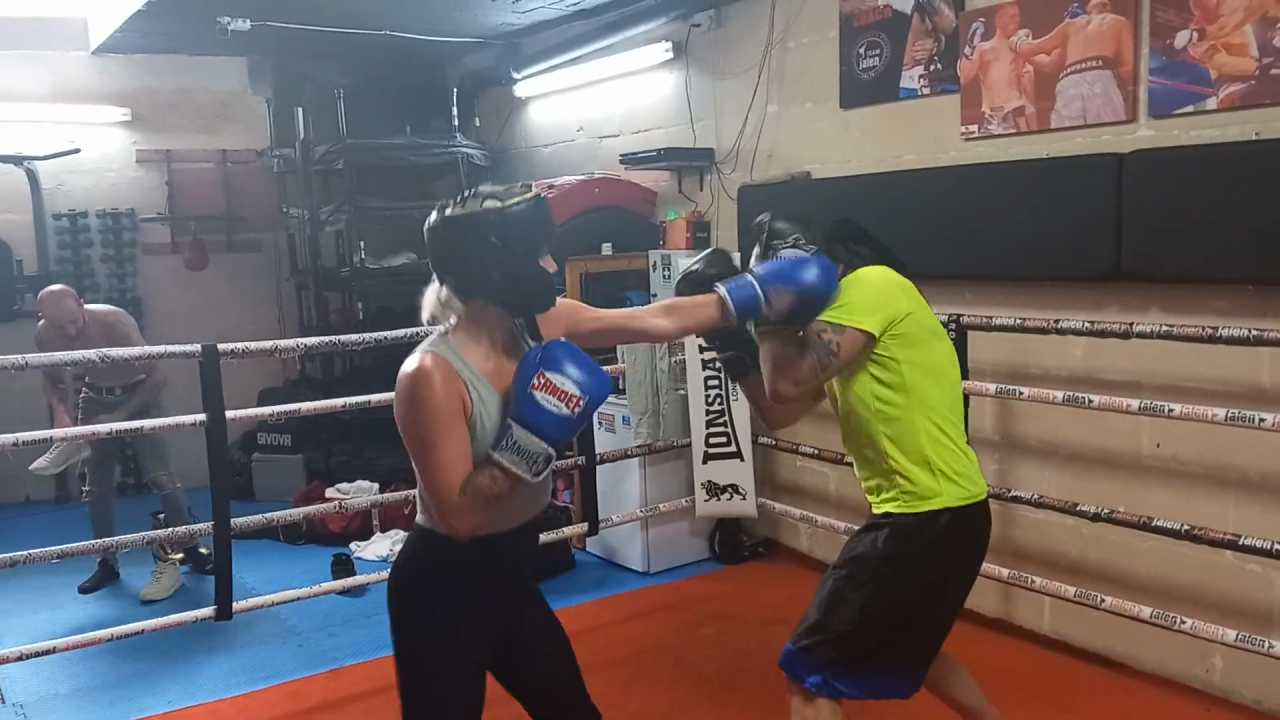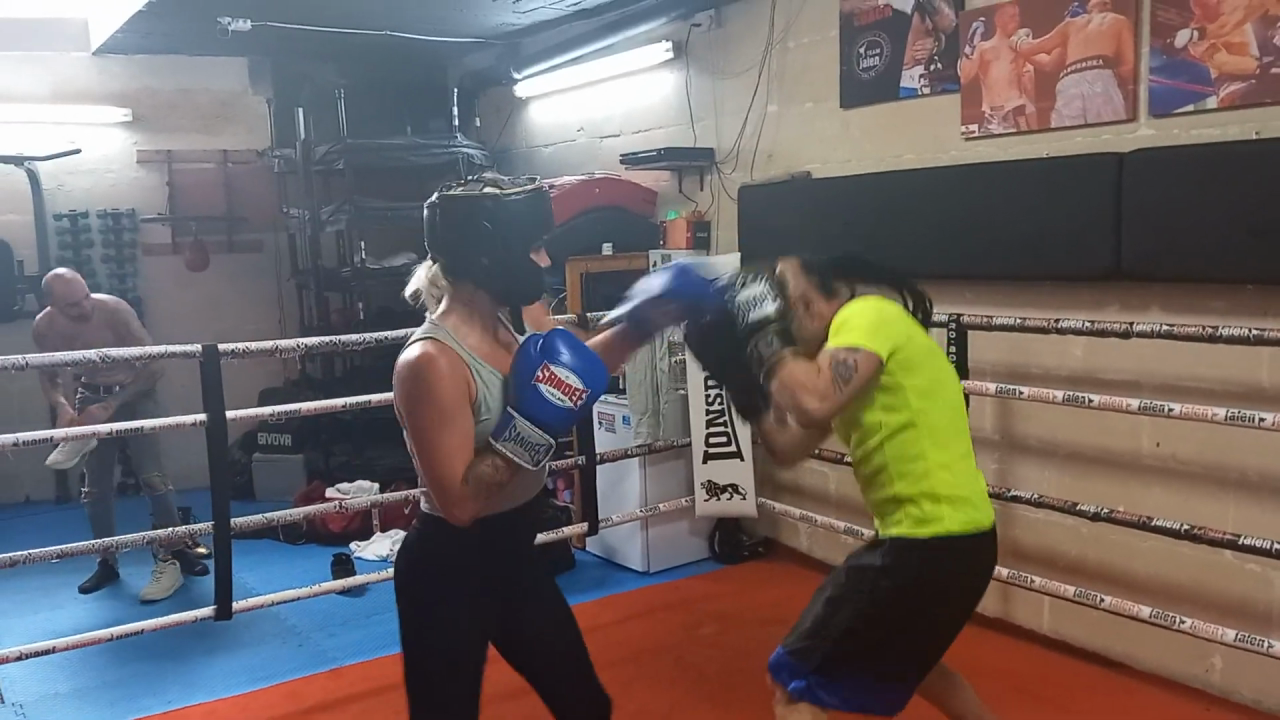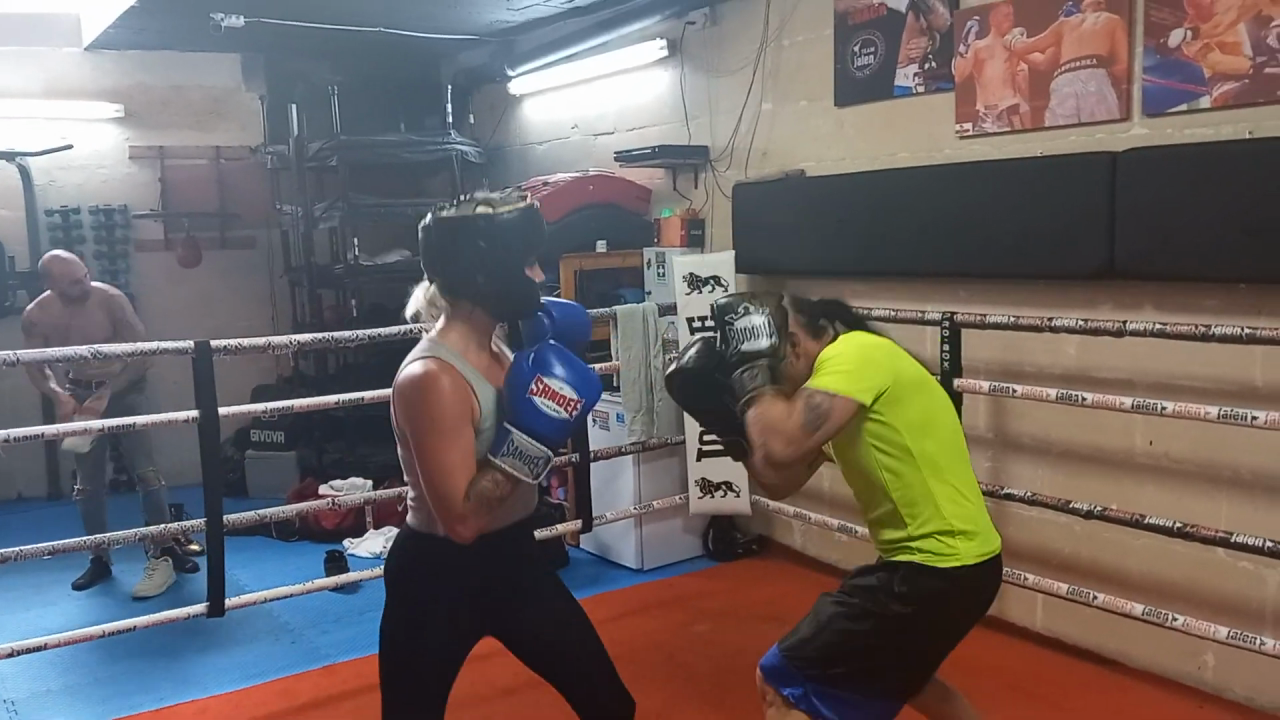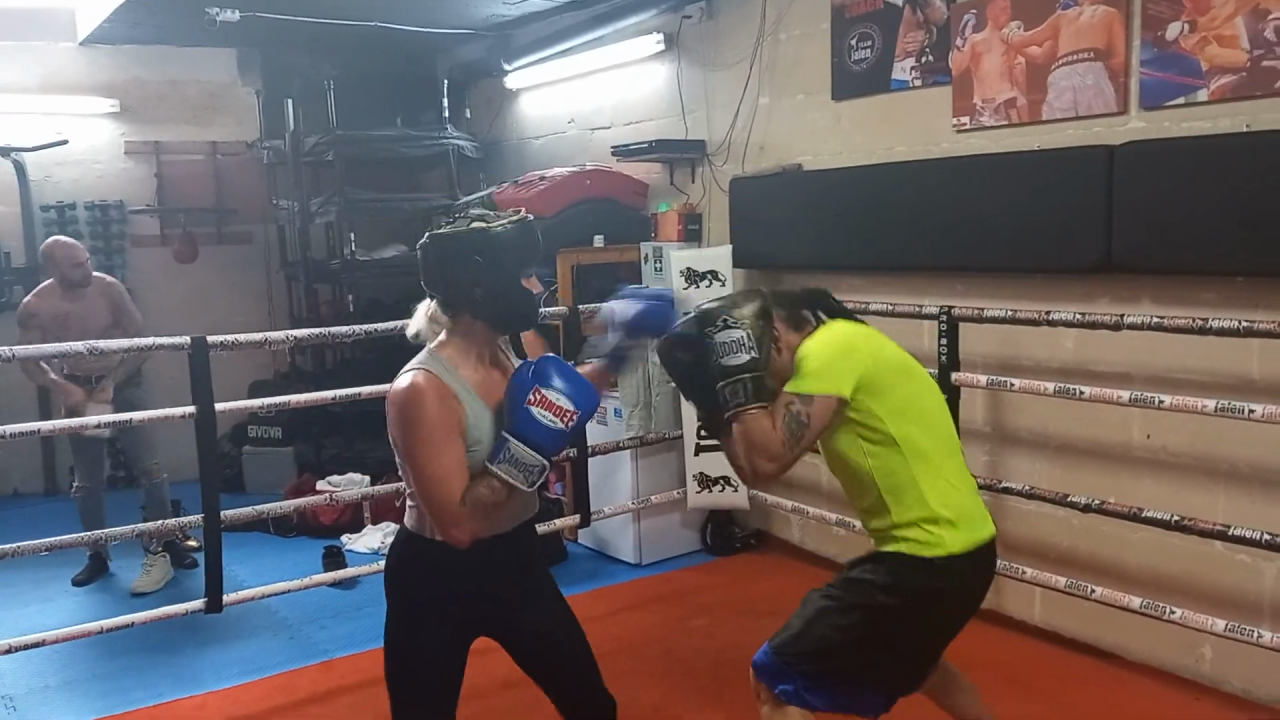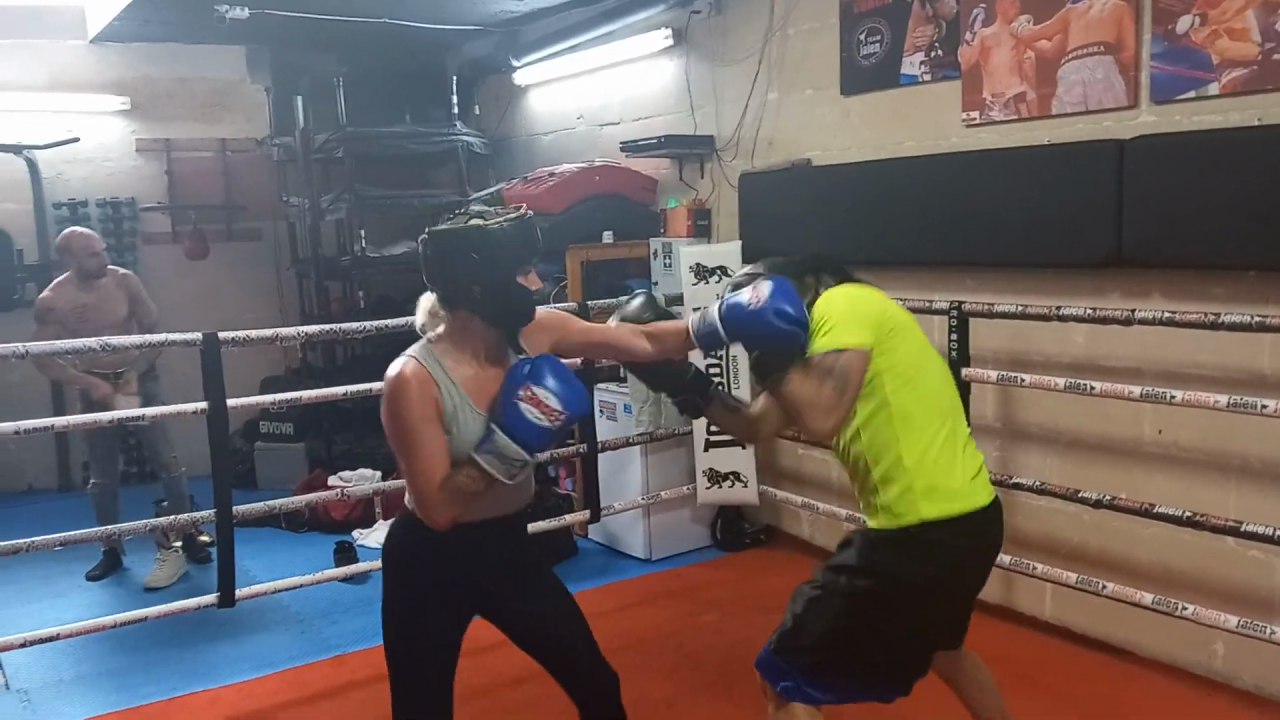
dt=0.1s
person 1, frame 1
left shoulder: (535, 327)
right shoulder: (431, 374)
left elbow: (655, 321)
right elbow: (456, 517)
left wrist: (757, 295)
right wrist: (531, 434)
left hip: (507, 573)
right hip: (442, 586)
person 1, frame 2
left shoulder: (501, 321)
right shoulder: (430, 362)
left elbow: (583, 359)
right elbow: (462, 505)
left wrist: (641, 314)
right wrist: (530, 421)
left hip: (512, 554)
right hip: (448, 567)
person 1, frame 3
left shoulder: (487, 340)
right shoulder: (428, 378)
left elbow: (530, 393)
right elbow: (462, 521)
left wrist: (557, 353)
right wrist: (531, 437)
left hip: (512, 559)
right hip: (437, 573)
person 1, frame 4
left shoulder: (502, 346)
right shoulder: (420, 391)
left elbow: (574, 391)
right elbow: (458, 525)
left wrist: (621, 349)
right wrist: (530, 445)
left hip: (510, 562)
right hip: (430, 577)
person 1, frame 5
left shoulder: (533, 334)
right shoulder: (411, 379)
left elbow: (637, 344)
right elbow: (438, 510)
right wrist: (511, 438)
left hip: (507, 553)
right hip: (433, 565)
person 2, frame 1
left shoulder: (869, 285)
right shoulder: (848, 304)
left elbow: (790, 384)
right elbow: (778, 411)
right wrist: (730, 337)
left hip: (924, 519)
right hip: (949, 515)
left knee: (809, 672)
right knee: (912, 649)
person 2, frame 2
left shoulder: (869, 317)
right shoulder: (839, 350)
left elbow: (815, 405)
right elbow: (787, 448)
left wrist: (763, 330)
right wrist: (737, 375)
left hip: (932, 545)
right hip: (960, 541)
left knee: (791, 679)
right knee: (901, 660)
person 2, frame 3
left shoulder: (857, 355)
right shoulder: (843, 375)
left elbow: (783, 448)
right elbow: (778, 481)
left wrist: (751, 364)
right wrist: (727, 409)
left hip: (934, 570)
right hip: (962, 563)
left knee: (782, 684)
right knee: (893, 671)
person 2, frame 4
left shoulder: (831, 345)
left elbow: (765, 461)
right elbow: (757, 462)
left wrist: (733, 368)
right wrist: (705, 395)
left hip: (927, 559)
right hip: (962, 551)
left knee: (776, 681)
right knee: (906, 655)
person 2, frame 5
left shoulder: (845, 306)
left elbow: (821, 418)
right elbow: (759, 424)
left wrist: (771, 347)
left hip: (915, 533)
right hip: (972, 523)
left knee: (784, 679)
right knee: (940, 645)
person 3, frame 1
left shoulder: (114, 323)
right shoulder: (45, 335)
left elbow: (156, 376)
right elbow: (54, 381)
left wrist: (119, 417)
right wrist: (61, 412)
left hip: (138, 393)
right hip: (95, 397)
left knee: (160, 476)
right knee: (96, 486)
left ankle: (190, 549)
right ankle: (107, 563)
person 3, frame 2
left shoulder: (115, 312)
right shoulder: (45, 326)
left elbow: (153, 367)
right elbow: (49, 374)
left wrist: (113, 404)
right wrist: (62, 405)
left hip: (132, 395)
right hip: (90, 399)
left knee: (152, 477)
right knee: (95, 486)
left ankle: (175, 551)
right ankle: (107, 562)
person 3, frame 3
left shoulder: (109, 299)
right shoulder: (36, 316)
left elbow: (144, 354)
right elbow: (35, 367)
left wrist: (107, 392)
right wrist: (59, 395)
left hip: (124, 389)
right hip: (81, 393)
left knee: (145, 473)
right knee: (88, 484)
left ankle: (165, 548)
right ankle: (100, 559)
person 3, frame 4
left shoulder: (108, 288)
right shoulder: (34, 307)
left elbow: (140, 342)
right elbow: (28, 362)
left wrist: (111, 382)
right wrist: (62, 387)
left hip: (122, 384)
right hip: (77, 392)
left knee: (147, 466)
right knee: (87, 479)
left ankle: (167, 543)
right ankle: (98, 555)
person 3, frame 5
left shoulder: (124, 281)
right shoulder: (52, 301)
left elbow: (155, 332)
right elbow: (44, 359)
left wrist: (134, 374)
right wrist: (86, 382)
left hip: (138, 377)
right hip: (96, 387)
left knee: (166, 460)
right knee: (102, 475)
left ankle: (186, 537)
right ankle: (112, 550)
